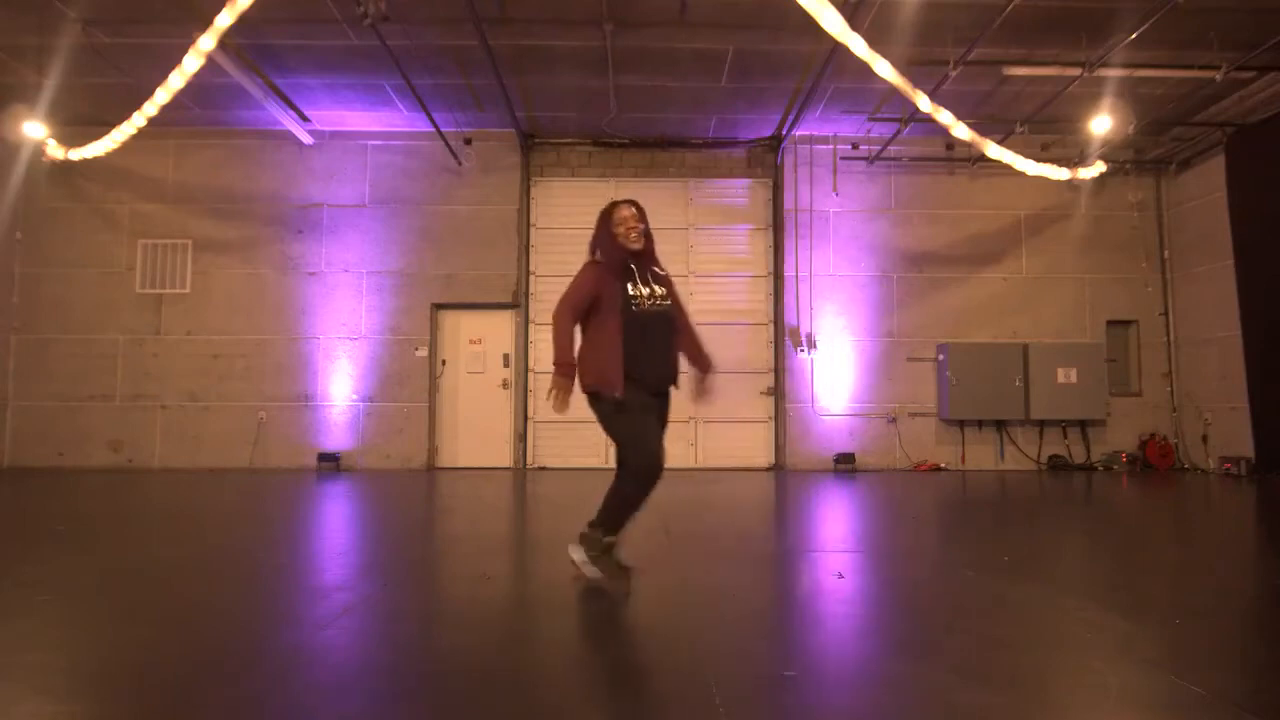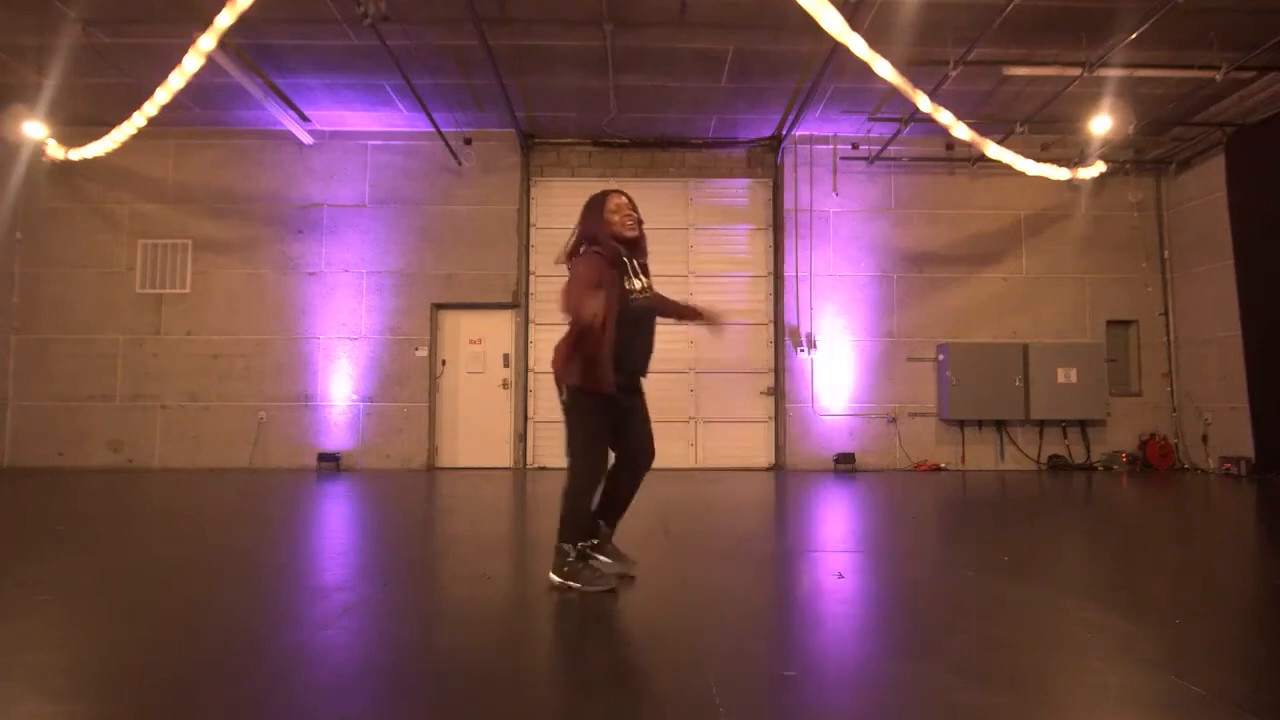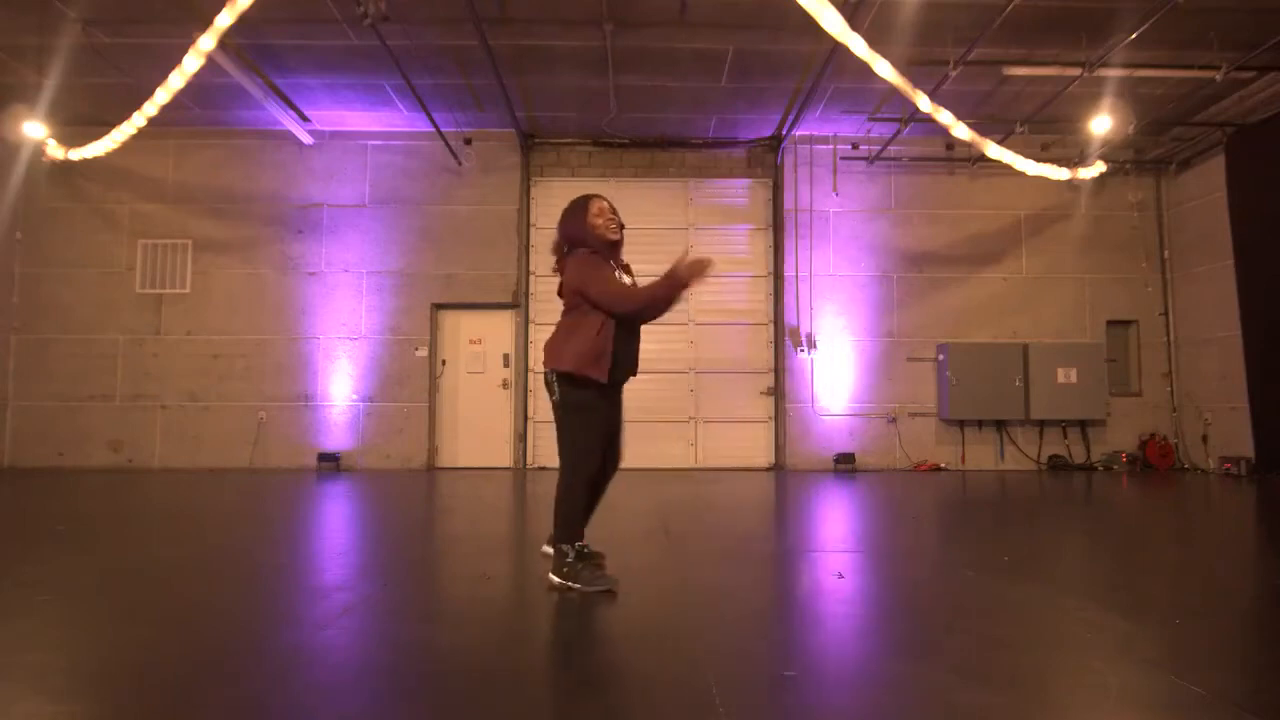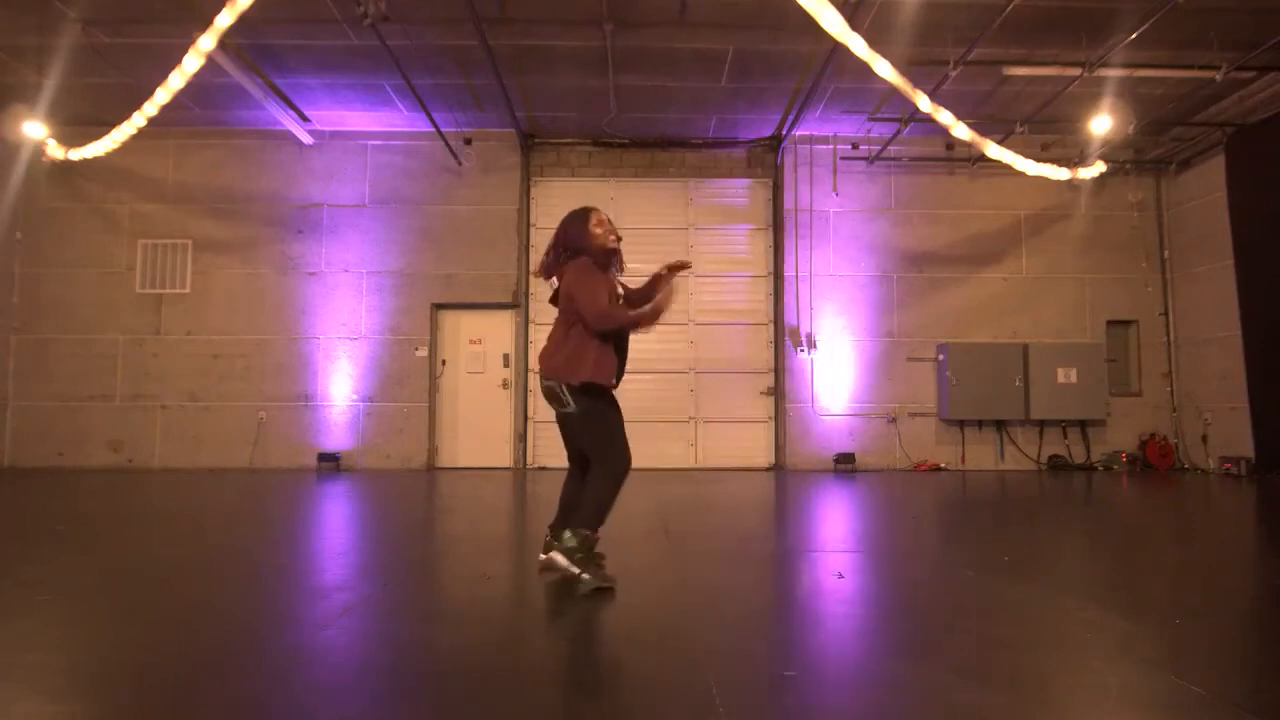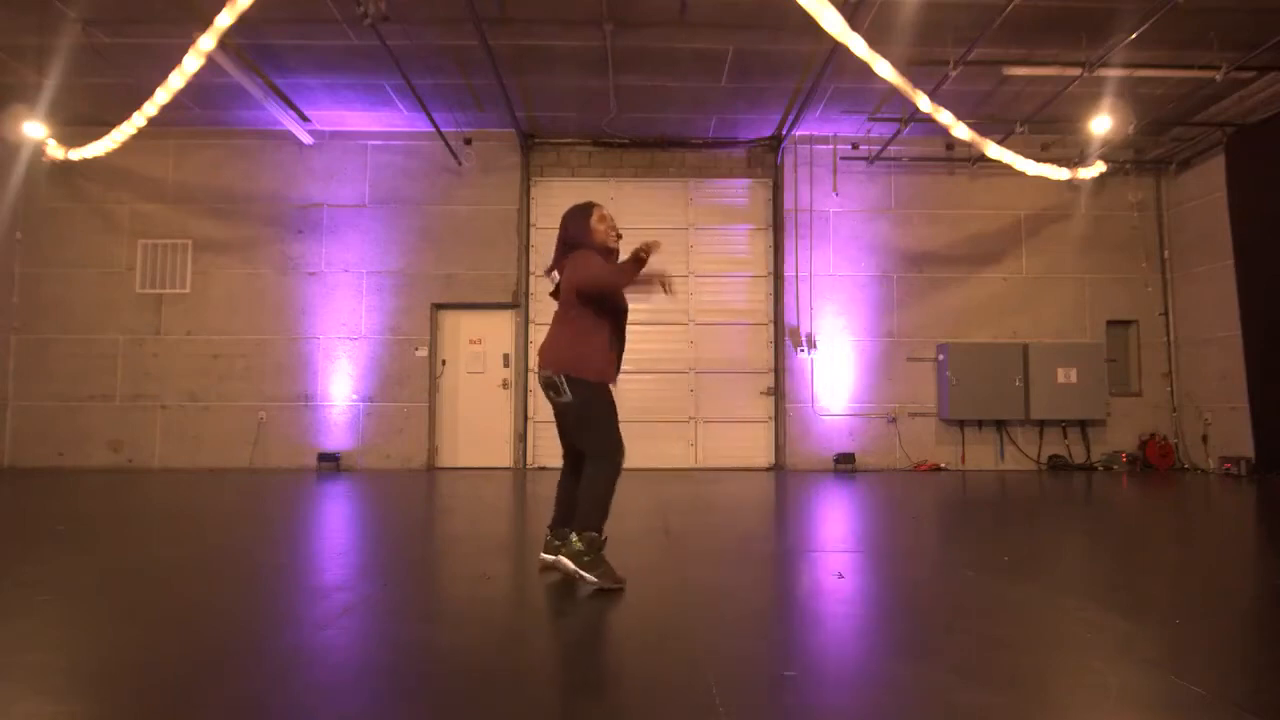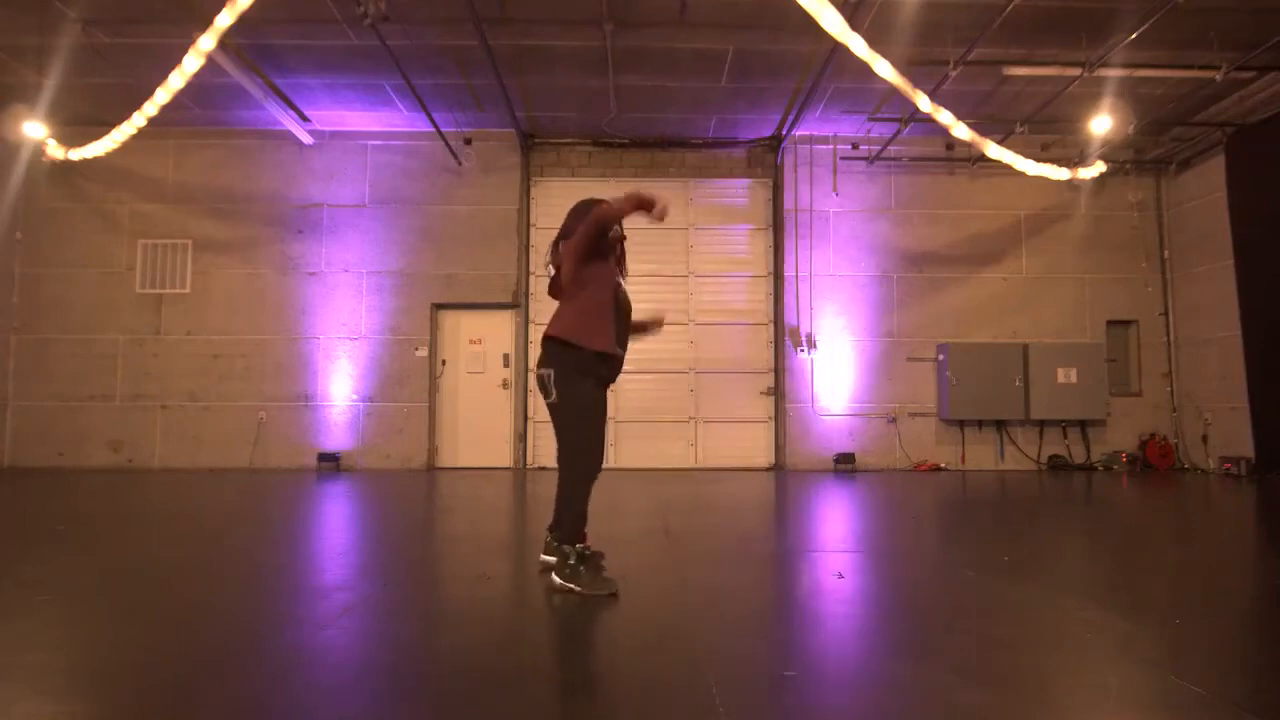
dt=0.2s
person 1, frame 1
left shoulder: (657, 275)
right shoulder: (598, 272)
left elbow: (679, 321)
right elbow: (564, 314)
left wrist: (702, 364)
right wrist: (564, 369)
left hip: (654, 390)
right hip: (615, 388)
left knee: (637, 469)
right knee: (645, 462)
left ankle: (597, 542)
right ankle: (596, 541)
person 1, frame 2
left shoulder: (635, 264)
right shoulder: (594, 261)
left elbow: (653, 303)
right elbow: (575, 297)
left wrist: (695, 313)
right wrist: (588, 306)
left hip: (624, 379)
right hip: (587, 378)
left knee: (639, 457)
right knee: (587, 466)
left ankle: (597, 537)
right ankle: (569, 560)
person 1, frame 3
left shoulder: (610, 264)
right shoulder: (584, 263)
left elbow: (640, 311)
right elbow: (624, 302)
left wrist: (677, 281)
right wrist: (675, 278)
left hip: (603, 378)
right hip: (576, 376)
left knee: (605, 462)
right knee: (580, 465)
left ankle: (563, 538)
right ankle: (567, 561)
person 1, frame 4
left shoulder: (598, 273)
right shoulder: (581, 271)
left elbow: (629, 302)
right elbow: (604, 319)
left wrist: (661, 277)
right wrist: (656, 309)
left hip: (582, 382)
right hip: (576, 382)
left knee: (585, 464)
right knee: (613, 462)
left ankle: (559, 542)
right ankle: (577, 544)
person 1, frame 5
left shoulder: (596, 265)
right shoulder: (584, 261)
left elbow: (615, 276)
right elbow: (604, 278)
left wrist: (639, 257)
right wrist: (652, 278)
left hip: (574, 376)
right hip: (572, 375)
left knee: (580, 459)
right knee: (606, 456)
left ankle: (559, 541)
right ankle: (584, 546)
person 1, frame 6
left shoulder: (599, 266)
right shoulder: (579, 251)
right elbow: (603, 218)
left wrist: (642, 326)
right wrist: (644, 203)
left hip: (586, 370)
right hip: (568, 367)
left knee: (579, 459)
right knee: (582, 460)
left ankle: (558, 541)
right ankle: (572, 560)
